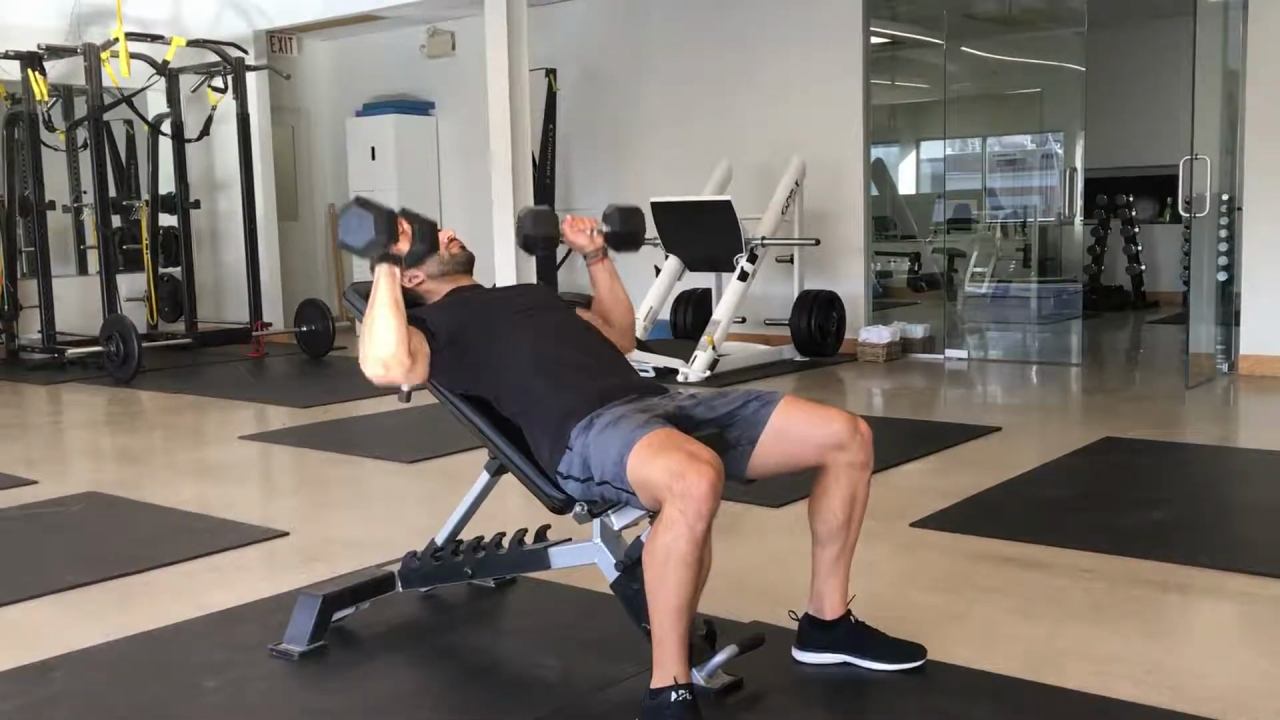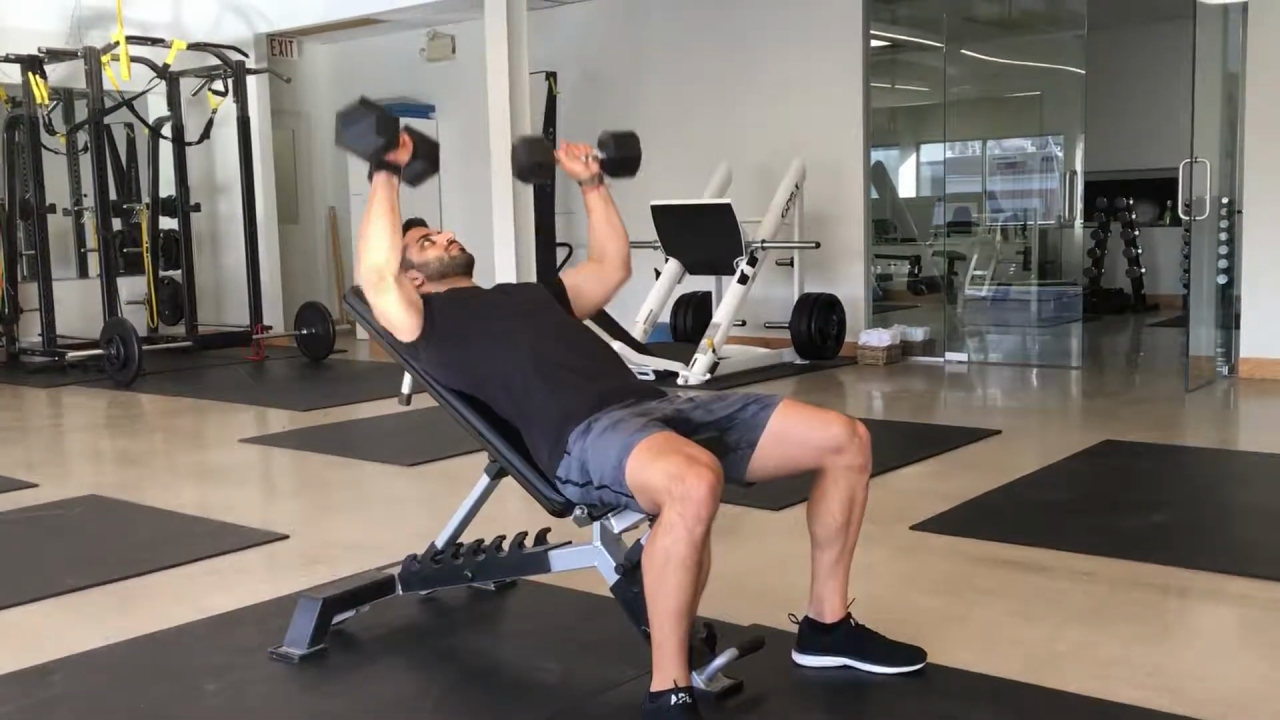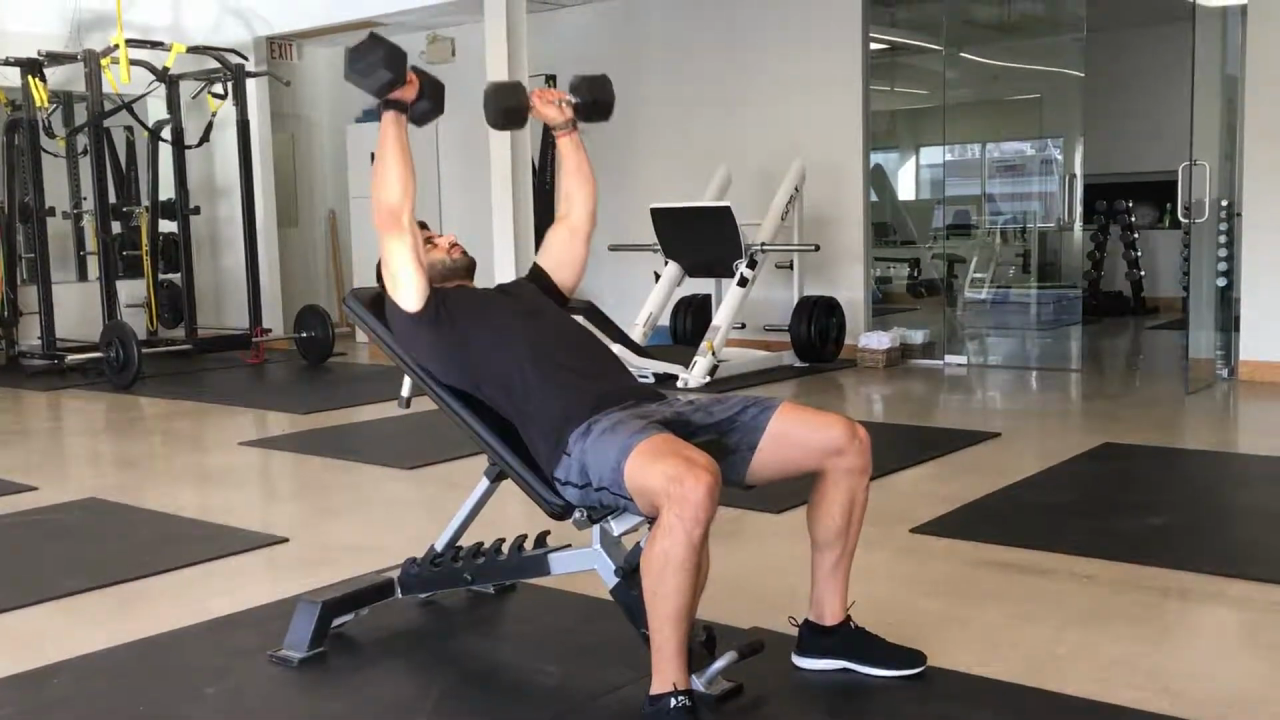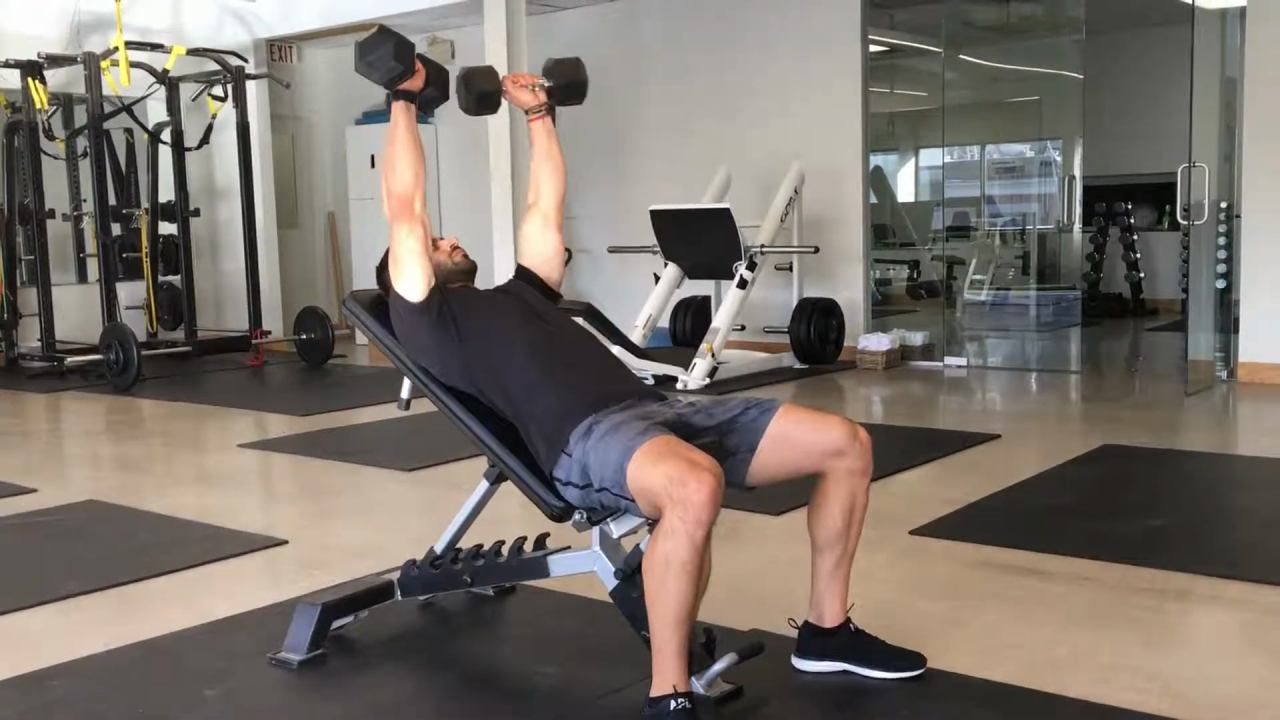
dt=0.2s
person 1, frame 1
left shoulder: (525, 292)
right shoulder: (433, 322)
left elbow: (620, 334)
right elbow: (384, 367)
left wrist: (597, 256)
right wrist: (388, 259)
left hip: (651, 399)
right hip: (586, 430)
left knee: (846, 436)
right knee: (694, 480)
left ankle: (827, 624)
person 1, frame 2
left shoulder: (524, 291)
right shoulder: (430, 319)
left elbow: (612, 267)
right elbow: (376, 277)
left wrist: (592, 184)
right wrist: (386, 176)
left hip: (650, 401)
right hip: (583, 436)
left knee: (845, 441)
right knee: (694, 482)
left ankle: (827, 623)
person 1, frame 3
left shoulder: (522, 293)
right shoulder: (429, 320)
left elbow: (577, 219)
right elbow: (390, 225)
left wrist: (564, 129)
right wrist: (394, 114)
left hip: (653, 407)
right hip: (583, 439)
left knee: (844, 443)
right knee: (692, 487)
left ankle: (827, 628)
person 1, frame 4
left shoulder: (521, 292)
right shoulder: (429, 319)
left elbow: (546, 206)
right elbow: (404, 212)
left wrist: (536, 113)
right wrist: (404, 103)
left hip: (655, 410)
right hip: (584, 439)
left knee: (846, 445)
right knee: (695, 489)
left ankle: (826, 630)
